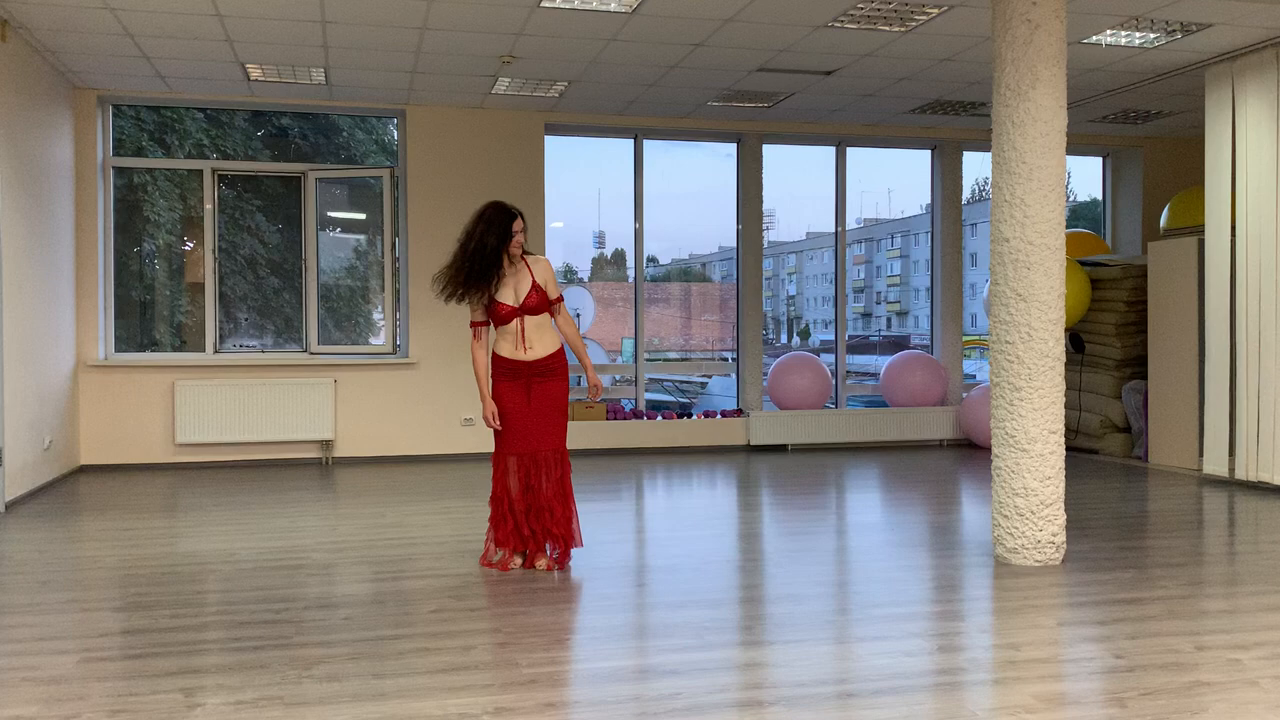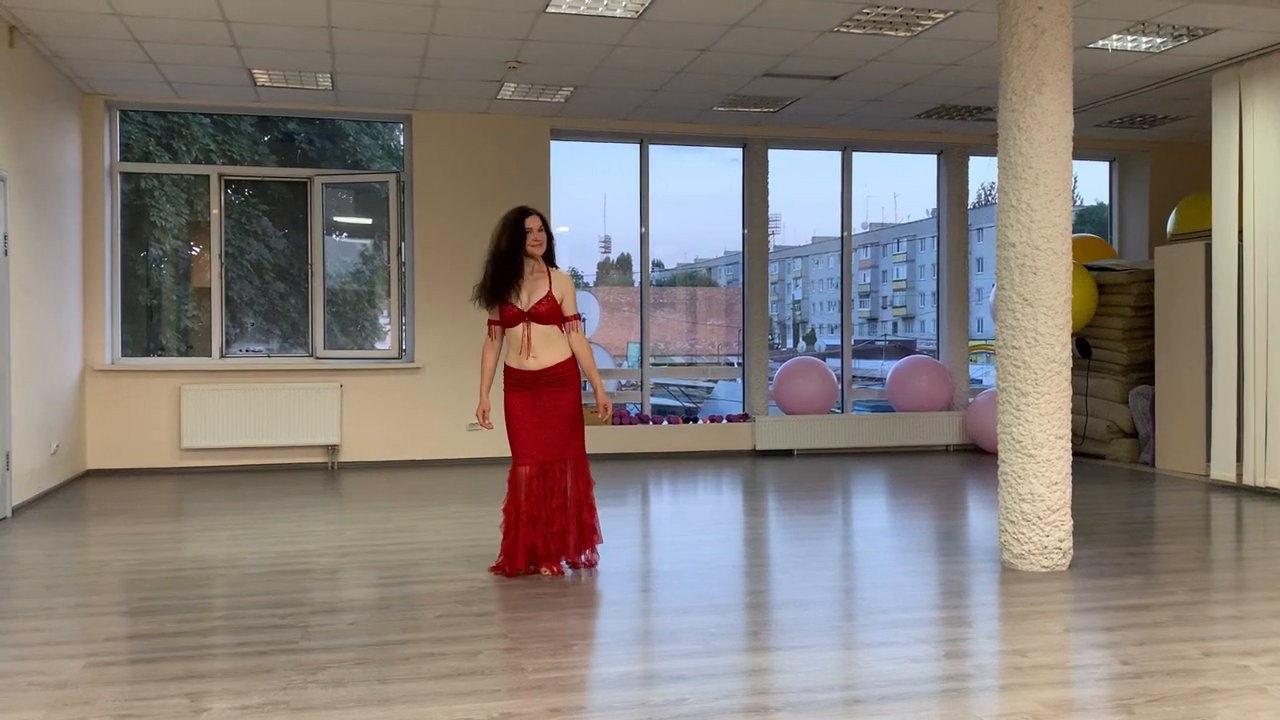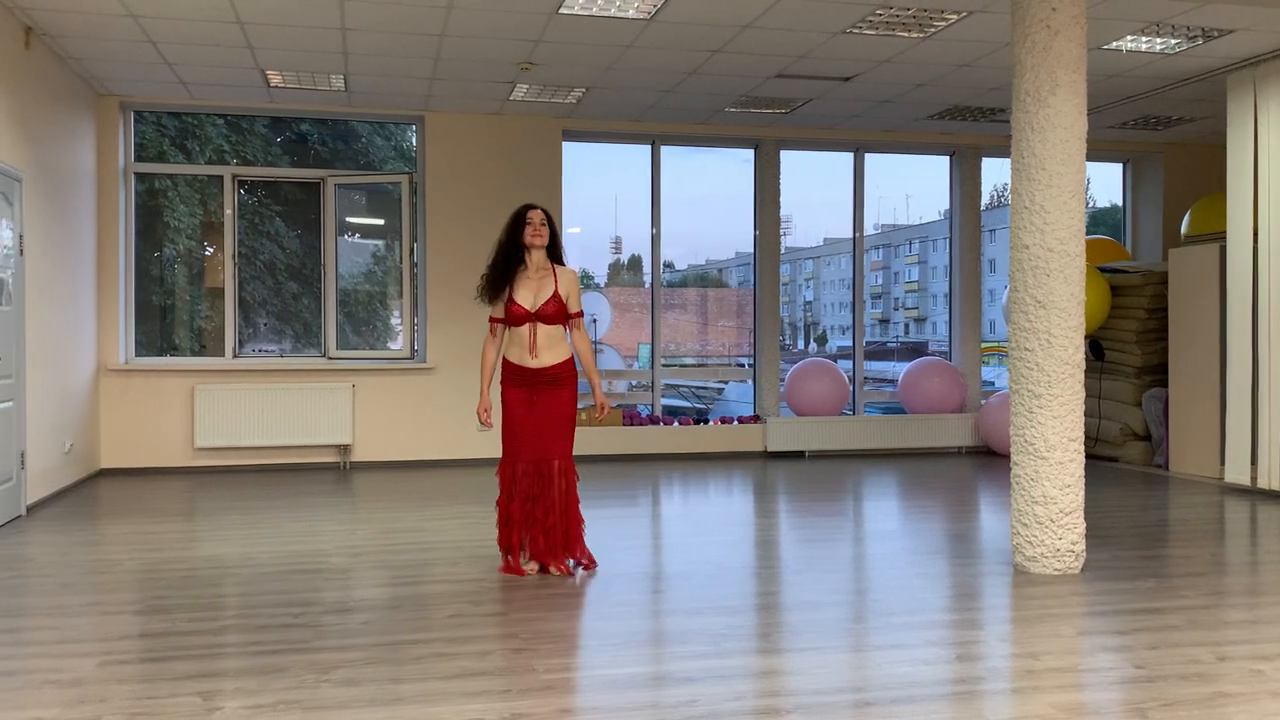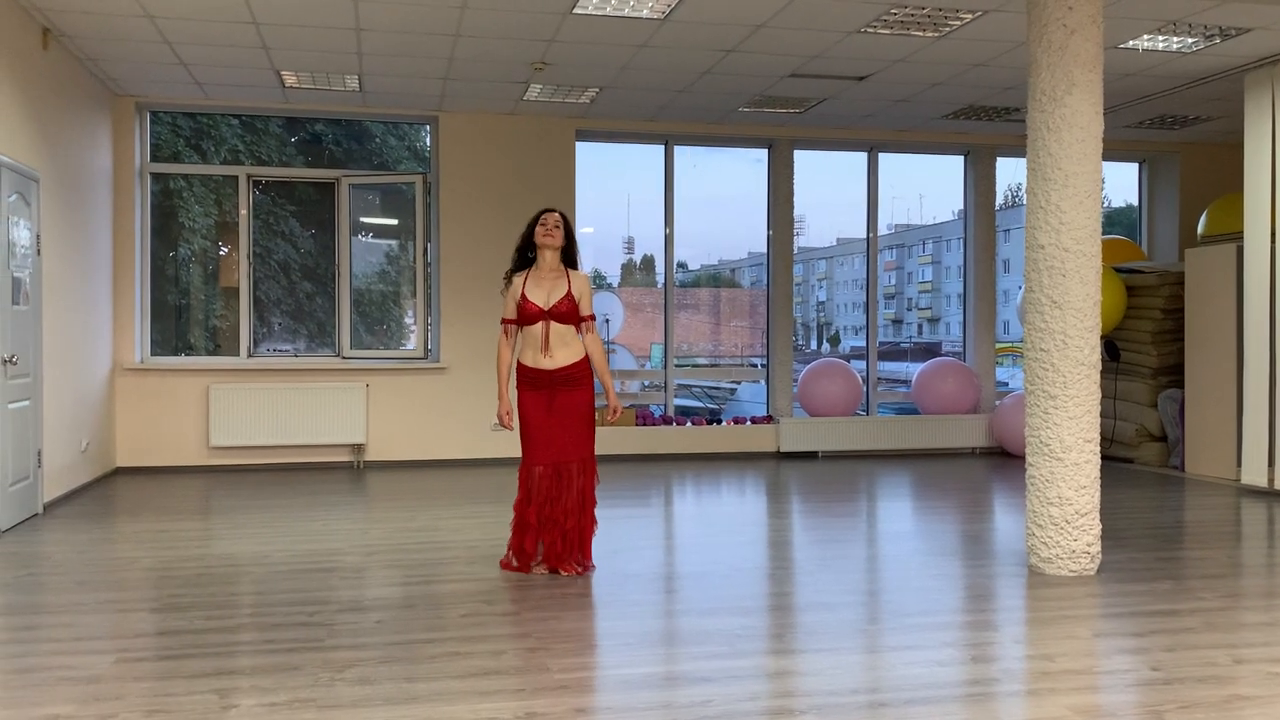
dt=0.7s
person 1, frame 1
left shoulder: (541, 267)
right shoulder: (480, 283)
left elbow: (563, 319)
right elbow: (479, 342)
left wrist: (588, 367)
right wrist: (485, 397)
left hip: (550, 372)
right hip: (508, 376)
left knee: (547, 456)
right knee: (511, 457)
left ankle: (542, 547)
right ankle: (510, 545)
person 1, frame 2
left shoulder: (560, 282)
right shoulder: (502, 284)
left elbow: (576, 336)
right elbow: (492, 342)
left wrist: (598, 388)
right wrist: (483, 395)
left hip: (561, 382)
right hip: (519, 387)
left knee: (559, 464)
right knee: (526, 468)
left ankle: (552, 552)
right ankle: (521, 552)
person 1, frame 3
left shoulder: (567, 278)
right shoulder: (505, 281)
left elbow: (579, 335)
right elbow: (493, 338)
left wrist: (596, 387)
right wrist: (484, 393)
left hip: (559, 381)
right hip: (517, 383)
left knee: (556, 463)
right knee: (521, 464)
left ankle: (556, 552)
right ankle: (528, 551)
person 1, frame 4
left shoulder: (578, 282)
right shoulder: (517, 282)
left elbow: (591, 337)
right elbow: (506, 340)
left wrist: (610, 390)
right wrist: (502, 395)
left hip: (574, 382)
right hip: (532, 385)
left knee: (573, 465)
right knee: (538, 466)
left ankle: (568, 553)
right ankle: (539, 552)
